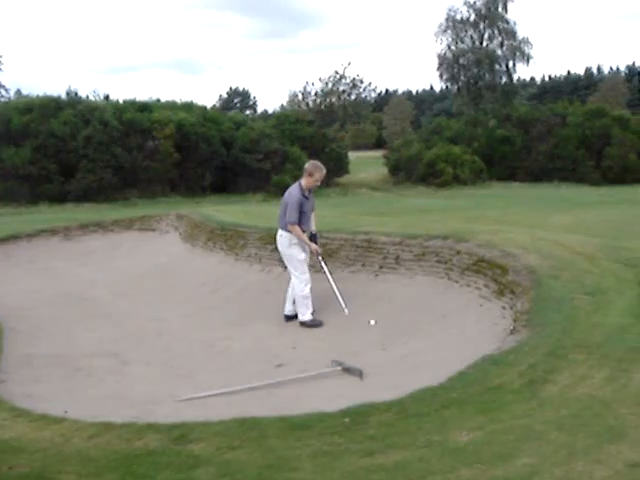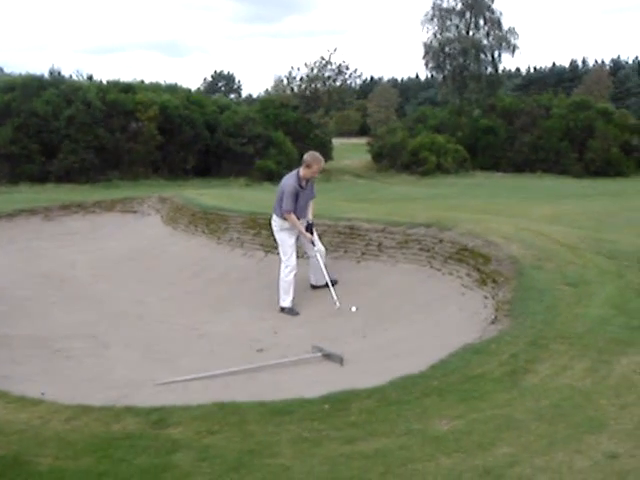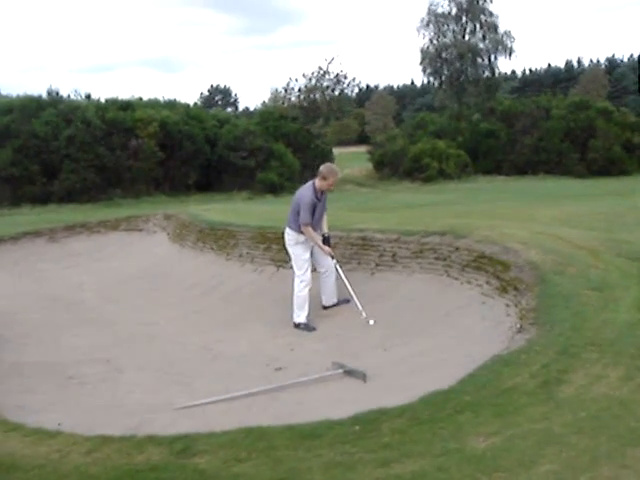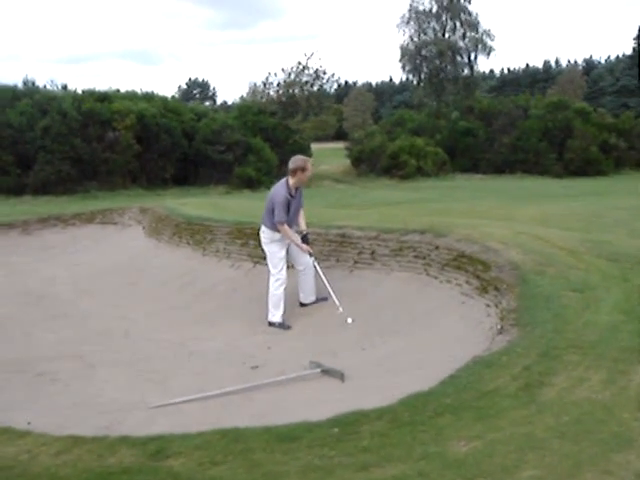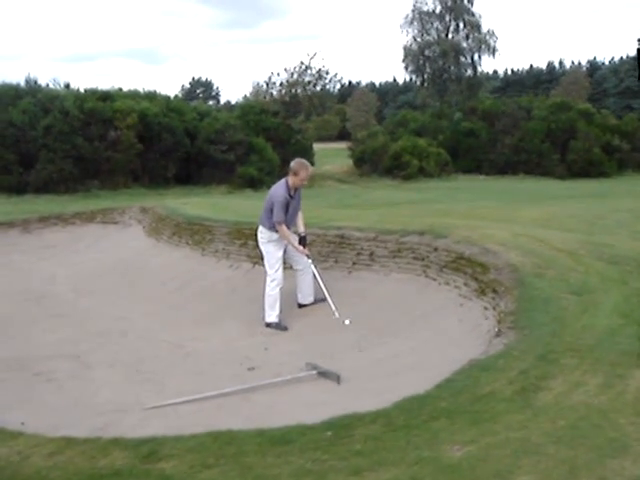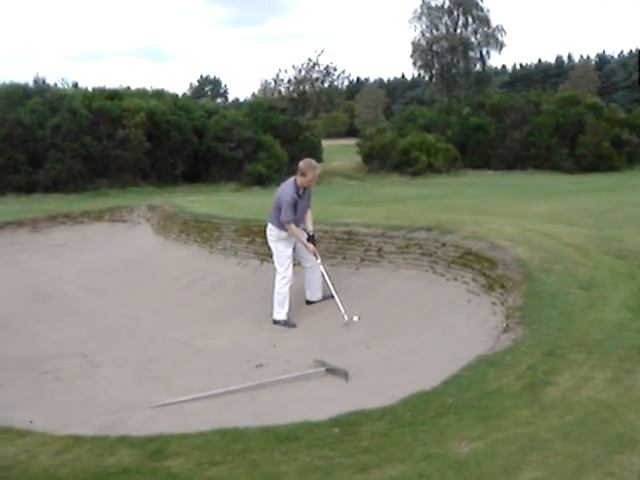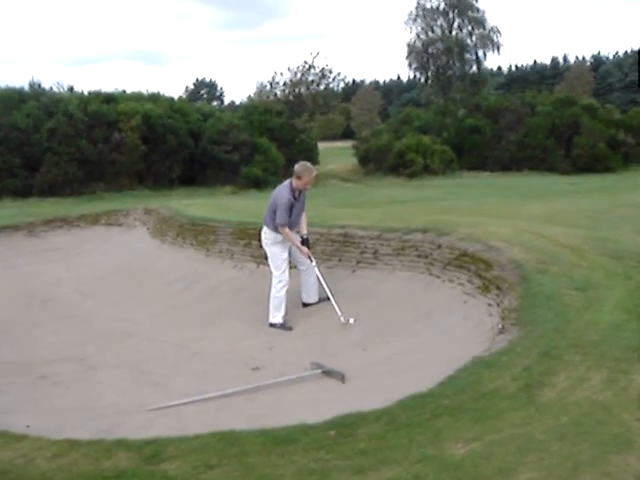
dt=0.7s
person 1, frame 1
left shoulder: (309, 190)
right shoulder: (294, 196)
left elbow: (311, 211)
right elbow: (291, 226)
left wrist: (313, 232)
right wrist: (309, 244)
left hip: (301, 237)
right hip: (289, 239)
left knee: (298, 276)
right knee: (302, 278)
left ankle: (290, 311)
right ankle: (305, 317)
person 1, frame 2
left shoulder: (310, 179)
right shoulder: (290, 185)
right elbow: (287, 214)
left wrist: (310, 221)
right wrist: (304, 233)
left hip: (301, 220)
right hip: (283, 224)
left knee: (318, 250)
right knee: (289, 264)
left ankle: (318, 281)
right ankle: (285, 303)
person 1, frame 3
left shoulder: (322, 190)
right shoulder: (306, 196)
right elbow: (304, 227)
left wrist: (326, 234)
right wrist: (322, 246)
left hip: (313, 233)
right hip: (297, 237)
left knee: (328, 267)
right knee: (303, 278)
left ankle: (329, 301)
right ankle: (300, 319)
person 1, frame 4
left shoulder: (298, 188)
right shoulder: (280, 194)
left elbow: (299, 210)
right elbow: (280, 225)
left wrist: (304, 233)
right wrist: (299, 245)
left hip: (288, 231)
right hip: (273, 235)
left knee: (306, 264)
right knee: (279, 276)
left ankle: (307, 298)
right ankle: (275, 318)
person 1, frame 5
left shoulder: (296, 188)
right shoulder: (279, 194)
left elbow: (297, 211)
right elbow: (279, 226)
left wrist: (302, 234)
right wrist: (295, 246)
left hip: (286, 232)
right hip: (270, 236)
left knee: (304, 264)
right knee: (275, 277)
left ankle: (305, 299)
right ankle: (271, 318)
person 1, frame 6
left shoulder: (306, 187)
right shoulder: (287, 194)
left elbow: (307, 209)
right elbow: (288, 225)
left wrist: (310, 233)
right wrist: (305, 244)
left hip: (295, 229)
right hip: (279, 233)
left knee: (312, 262)
right knee: (285, 274)
left ankle: (314, 296)
right ankle: (279, 316)
person 1, frame 7
left shoulder: (301, 190)
right shoulder: (284, 197)
left elbow: (301, 212)
right elbow: (281, 228)
left wrist: (304, 236)
right wrist: (299, 247)
left hip: (290, 233)
right hip: (274, 237)
left knee: (308, 264)
right knee: (281, 278)
left ankle: (310, 298)
right ankle: (275, 319)
